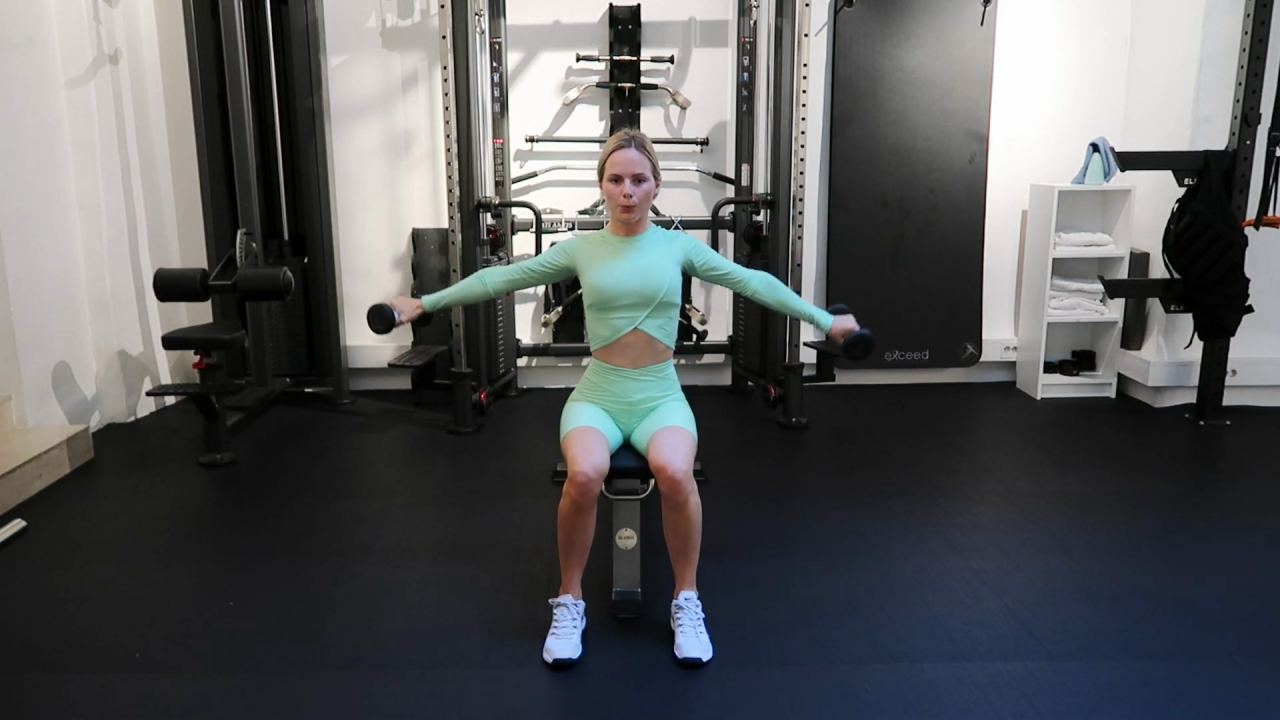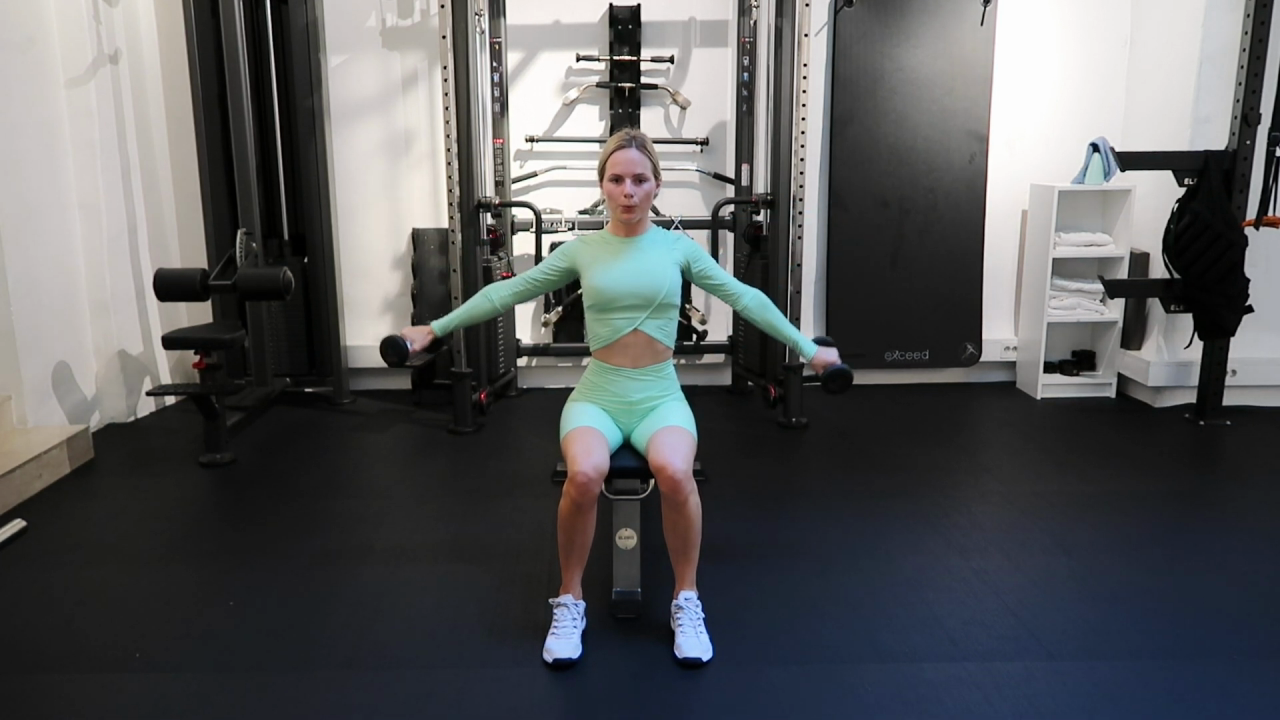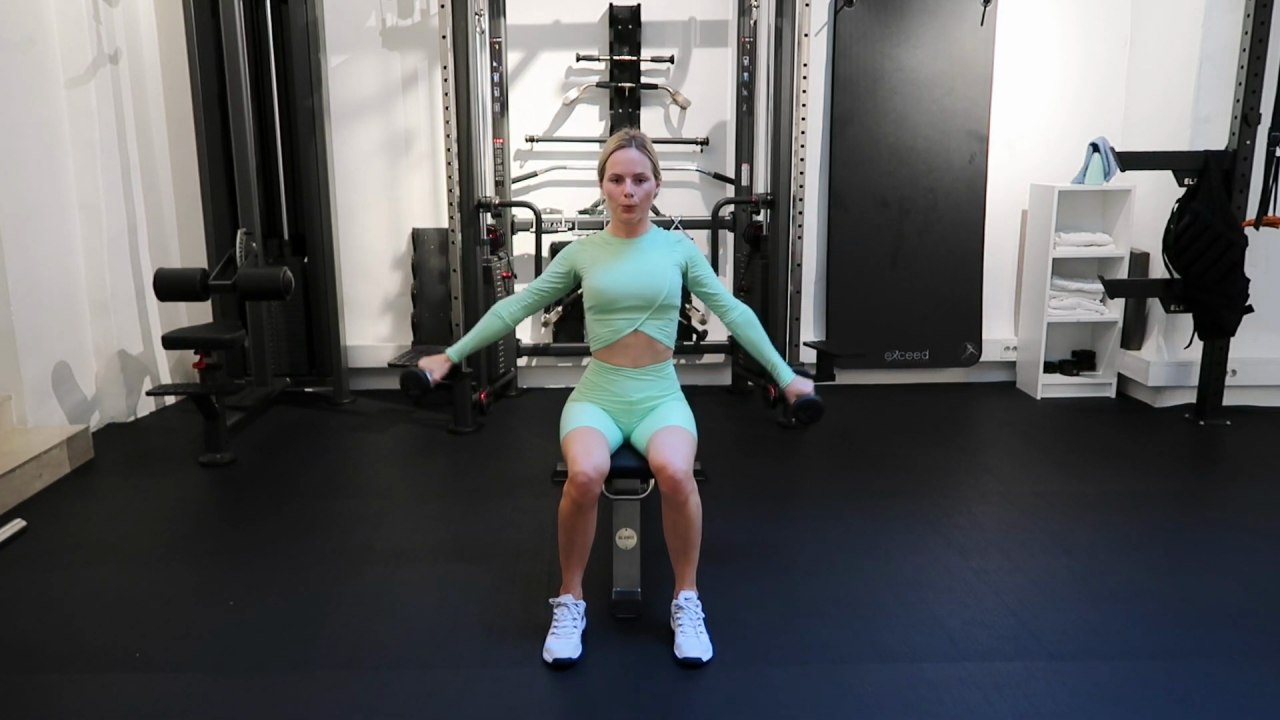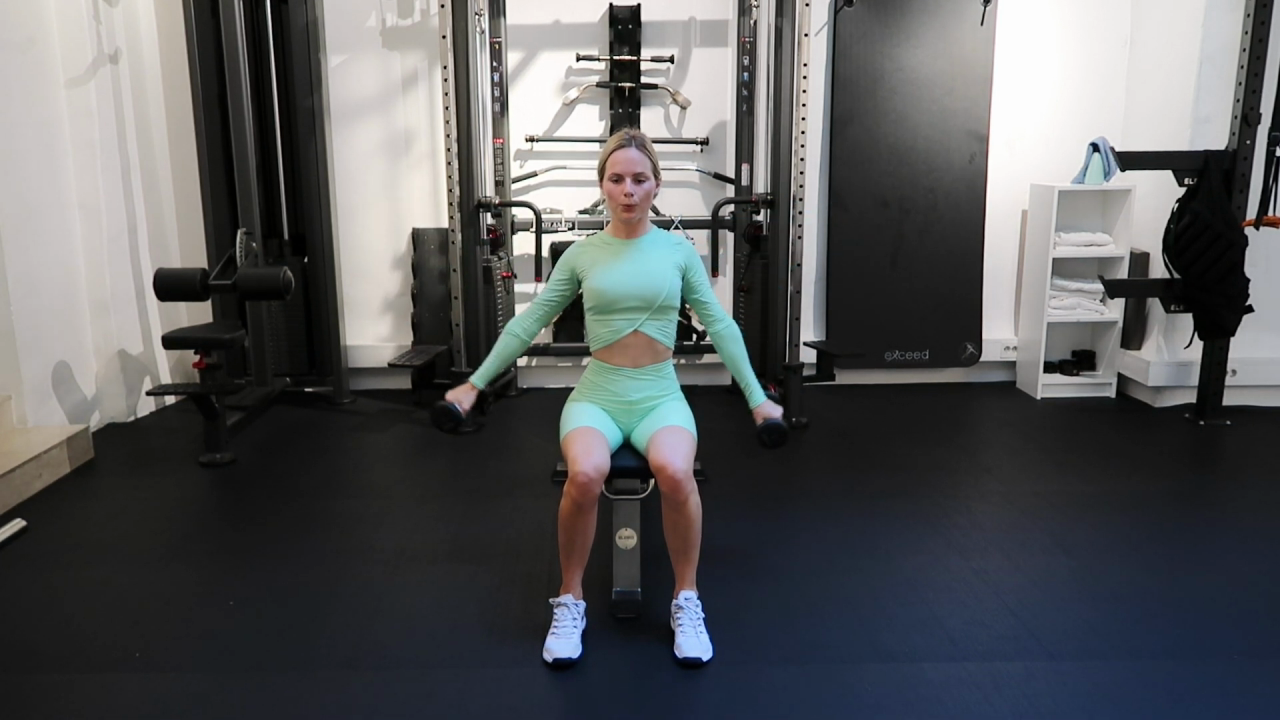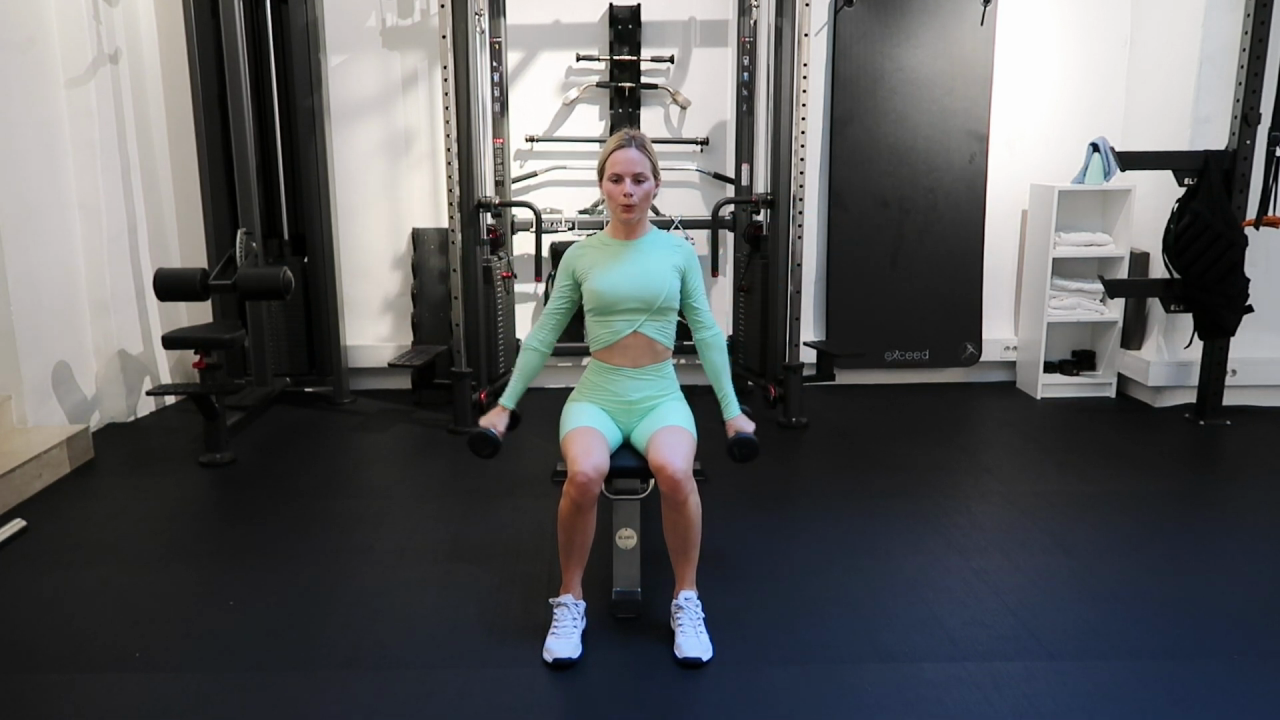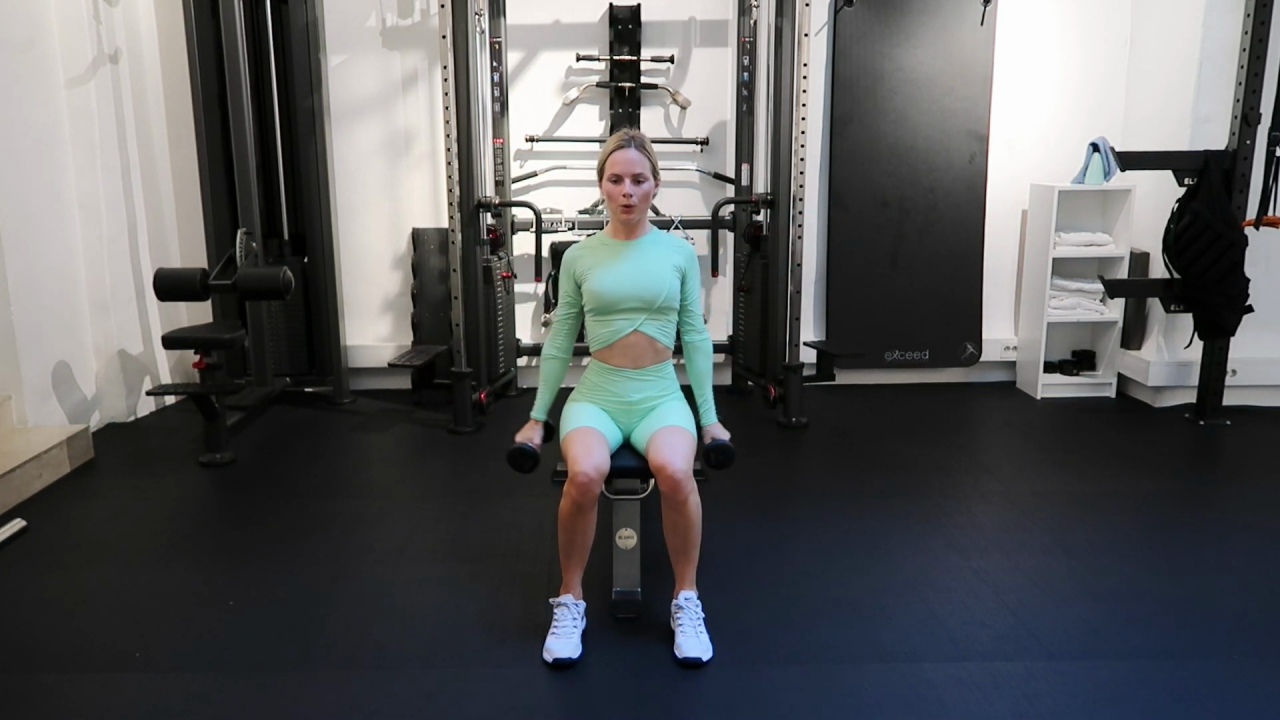
dt=0.2s
person 1, frame 1
left shoulder: (679, 246)
right shoulder: (580, 249)
left elbow: (750, 282)
right elbow: (502, 278)
left wrist: (824, 319)
right wrist: (425, 303)
left hip: (661, 395)
right hip: (598, 395)
left knee: (674, 474)
right knee: (584, 475)
left ankle: (686, 601)
right ankle: (568, 602)
person 1, frame 2
left shoulder: (679, 247)
right shoulder: (580, 250)
left elbow: (742, 297)
right elbow: (509, 291)
left wrist: (806, 349)
right wrist: (435, 329)
left hip: (660, 394)
right hip: (597, 394)
left knee: (674, 473)
right knee: (584, 475)
left ankle: (686, 601)
right ankle: (569, 602)
person 1, frame 3
left shoulder: (680, 249)
right shoulder: (580, 253)
left elbow: (731, 311)
right elbow: (518, 306)
left wrist: (784, 375)
right wrist: (450, 355)
left hip: (660, 394)
right hip: (597, 395)
left knee: (675, 473)
right knee: (584, 476)
left ankle: (686, 601)
right ankle: (569, 602)
person 1, frame 4
left shoulder: (680, 251)
right shoulder: (581, 255)
left elbow: (718, 325)
right elbow: (530, 321)
left wrist: (756, 396)
right wrist: (476, 383)
left hip: (660, 394)
right hip: (597, 394)
left knee: (675, 473)
right knee: (585, 476)
left ankle: (687, 601)
right ankle: (570, 602)
person 1, frame 5
left shoulder: (680, 252)
right shoulder: (579, 256)
left elbow: (706, 332)
right elbow: (544, 334)
left wrist: (731, 408)
right wrist: (507, 405)
left hip: (661, 394)
right hip: (597, 394)
left knee: (675, 473)
right knee: (585, 475)
left ankle: (686, 601)
right ankle: (570, 601)
person 1, frame 6
left shoulder: (680, 253)
right shoulder: (579, 256)
left elbow: (695, 337)
right elbow: (560, 341)
left wrist: (708, 415)
right wrist: (538, 416)
left hip: (662, 395)
right hip: (596, 394)
left knee: (675, 473)
right knee: (585, 476)
left ankle: (686, 600)
right ankle: (569, 601)
